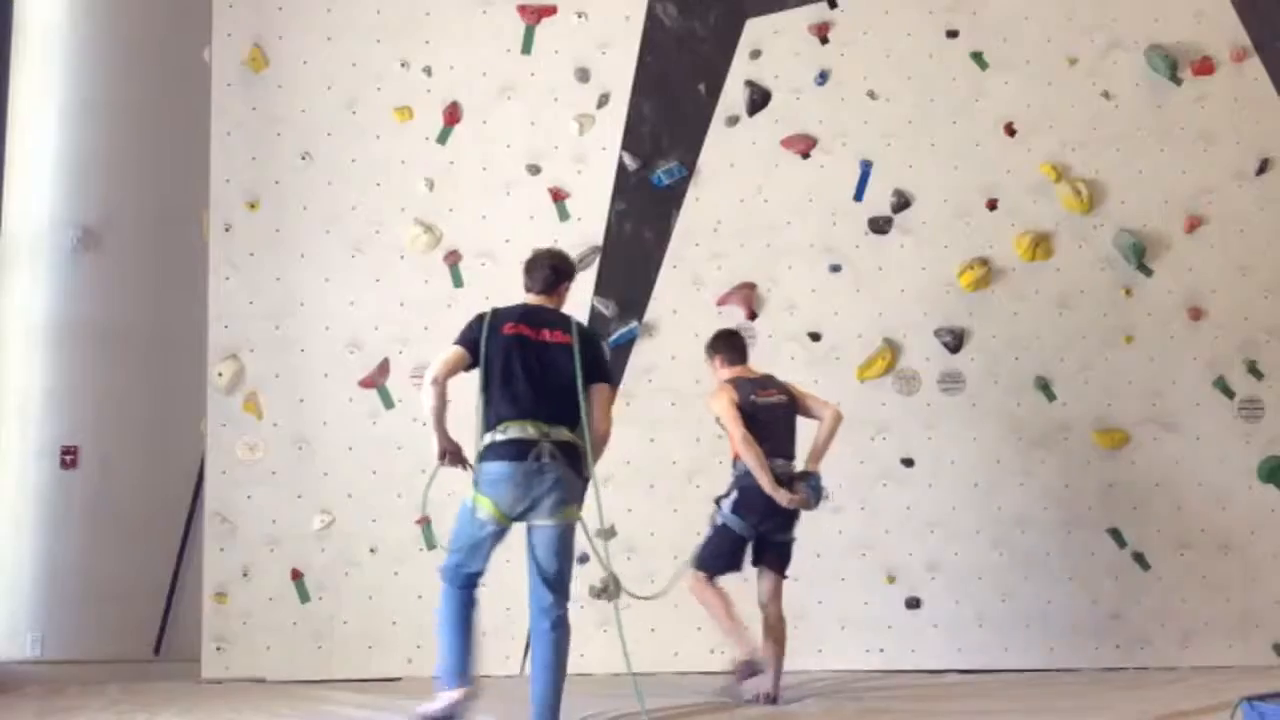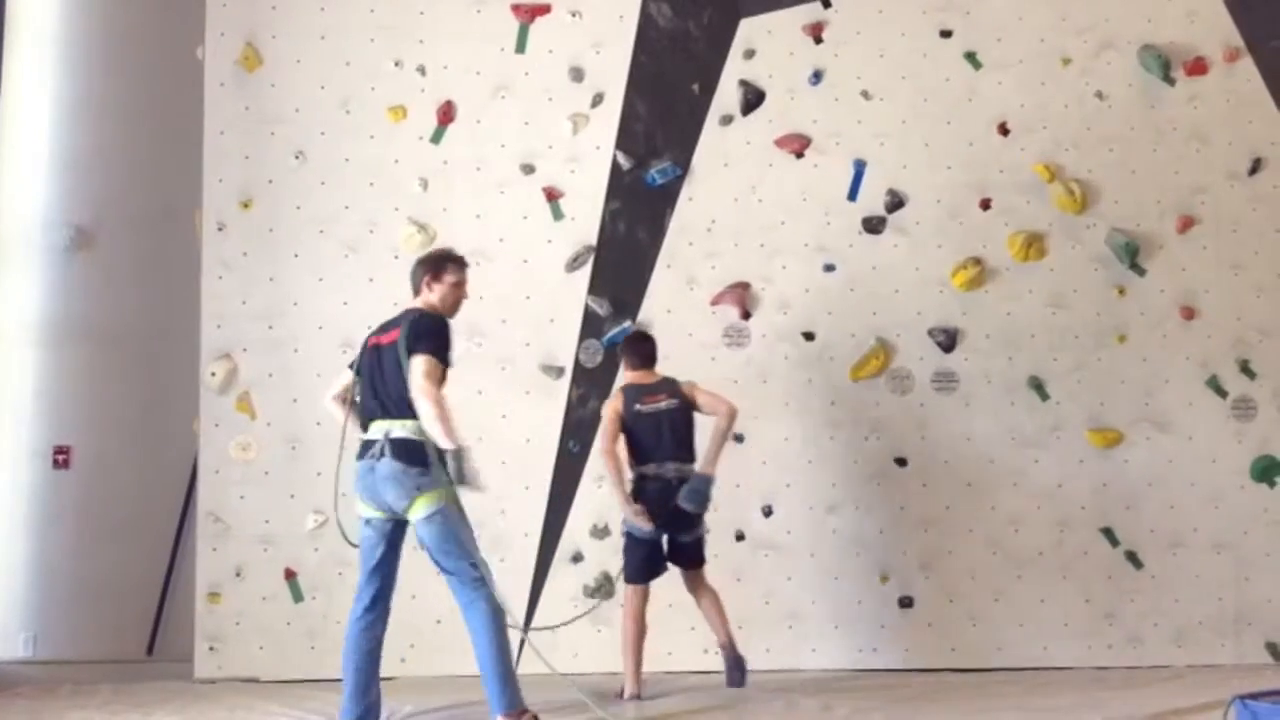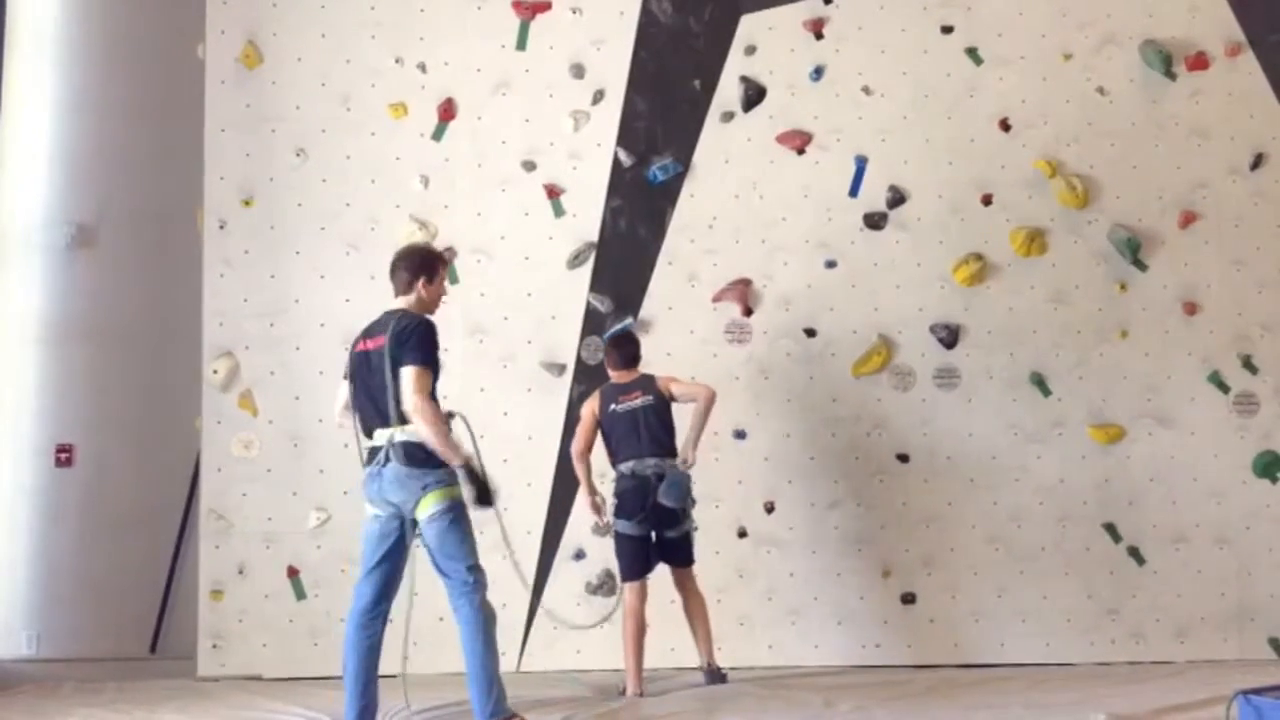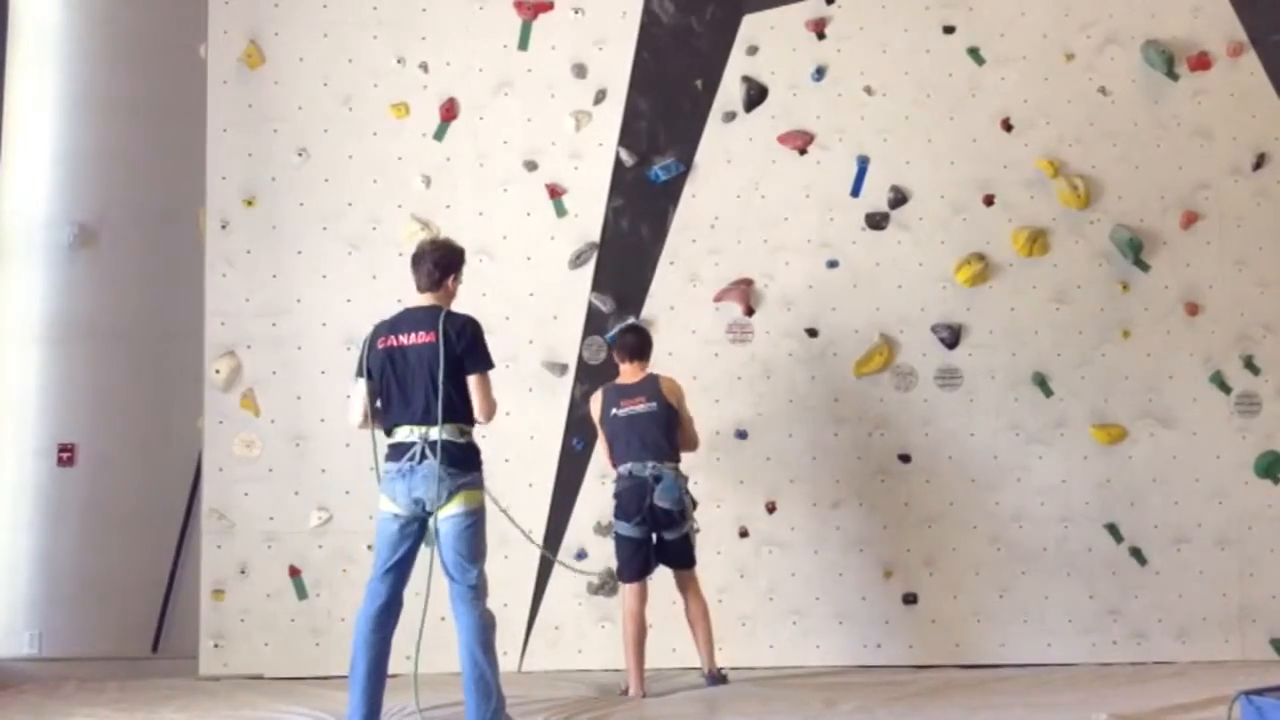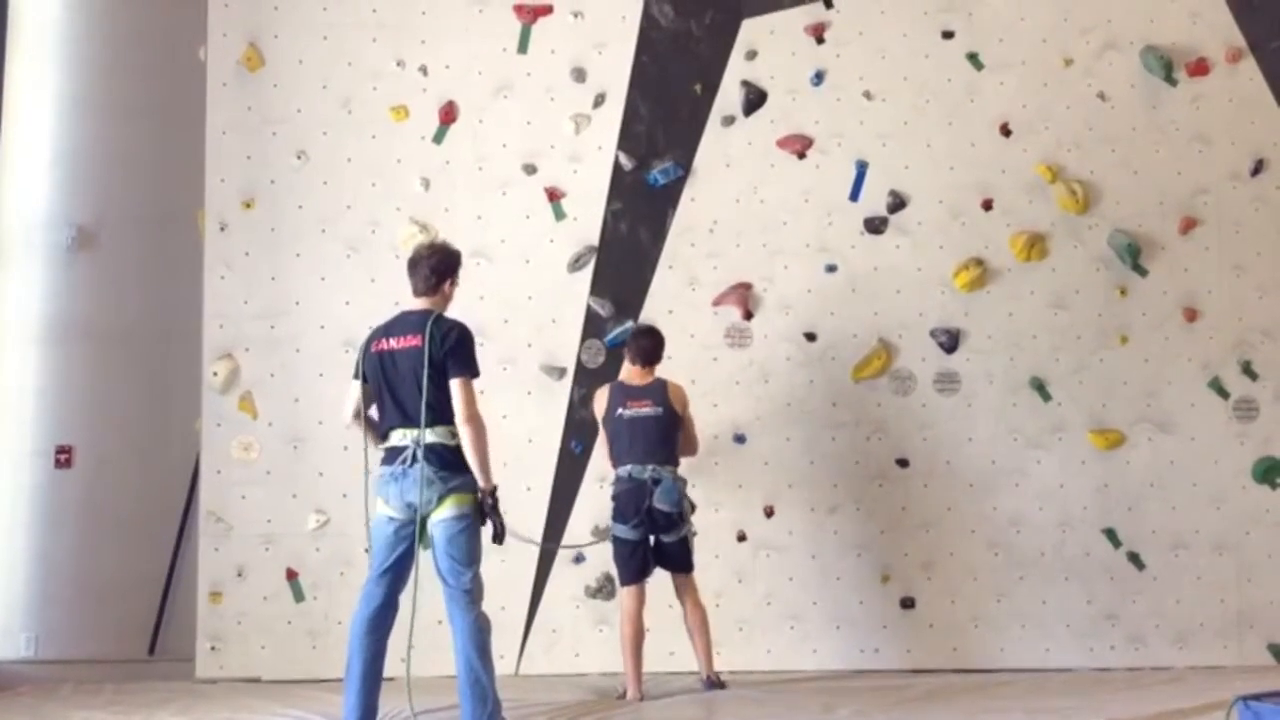
dt=0.7s
person 1, frame 1
left shoulder: (492, 323)
right shoulder: (584, 338)
left elbow: (436, 377)
right elbow: (601, 424)
left wrist: (441, 437)
right wrist: (578, 474)
left hip: (503, 466)
right hip: (563, 472)
left knee: (458, 576)
right knee: (551, 604)
person 1, frame 2
left shoulder: (380, 334)
right shoulder: (429, 325)
left elbow: (335, 398)
right elbow: (424, 388)
right wrist: (454, 449)
left hip: (371, 469)
right hip: (411, 467)
left knee: (370, 599)
right knee: (473, 583)
person 1, frame 3
left shoulder: (366, 336)
right shoulder: (417, 328)
left elbow: (344, 412)
right elbow: (418, 403)
right wrist: (464, 465)
left hip: (378, 472)
right hip: (421, 470)
left knee: (370, 597)
right knee: (467, 586)
person 1, frame 4
left shoulder: (381, 334)
right shoulder: (462, 328)
left elbow: (360, 417)
right elbow: (483, 412)
left hip: (398, 471)
right hip: (452, 469)
left knee: (381, 593)
right knee: (468, 594)
person 1, frame 5
left shoulder: (378, 338)
right shoulder: (451, 333)
left elbow: (353, 415)
right elbow: (466, 417)
right wrist: (487, 485)
left hip: (393, 475)
right hip: (444, 474)
left knee: (377, 596)
right knee: (462, 598)
person 2, frame 1
left shoulder: (724, 392)
right shoulder: (780, 387)
left elbow: (742, 438)
right elbow: (832, 413)
left wrist: (772, 491)
right wrist: (811, 465)
left hip: (750, 493)
right hip: (787, 496)
left knee: (701, 579)
right knee: (770, 597)
left ankle: (750, 654)
right ankle: (769, 687)
person 2, frame 2
left shoulder: (618, 400)
right shoulder: (682, 389)
left elbow: (608, 448)
right elbow: (728, 410)
left wrist: (626, 501)
right wrist: (709, 463)
left hip: (648, 495)
right hip: (686, 494)
left knee: (635, 595)
right knee: (697, 580)
left ankle: (631, 687)
right ankle: (729, 648)
person 2, frame 3
left shoulder: (596, 400)
right shoulder: (659, 384)
left elbow: (578, 451)
right elbow: (706, 393)
left wrist: (589, 492)
right wrist: (690, 446)
left hip: (630, 493)
right hip: (670, 488)
left knee: (633, 593)
right knee: (686, 581)
left ankle: (634, 684)
right ankle: (709, 665)
person 2, frame 4
left shoulder: (600, 398)
right shoulder: (667, 387)
left elbow: (611, 458)
right elbow: (690, 443)
left hip: (630, 495)
right hip: (669, 491)
left knee: (633, 595)
right knee: (688, 583)
left ankle: (635, 685)
right ankle: (710, 668)
person 2, frame 5
left shoulder: (604, 396)
right shoulder: (674, 393)
left elbow: (610, 454)
right elbow: (690, 447)
left hip: (628, 496)
right hip: (668, 494)
left knee: (631, 597)
right knee: (686, 587)
left ankle: (633, 689)
right ankle: (708, 673)
